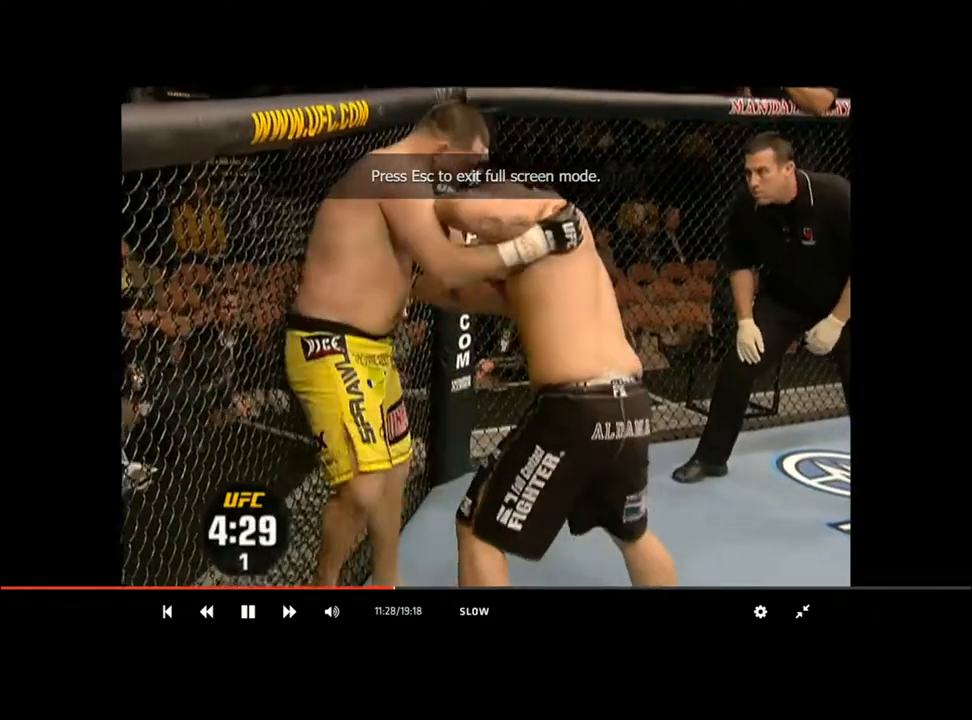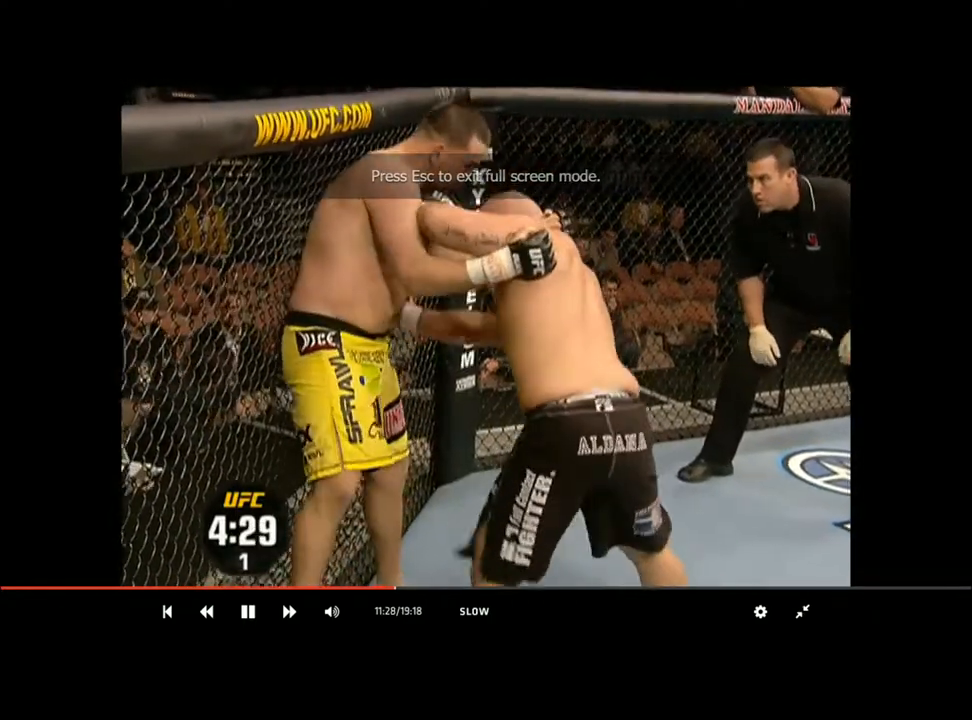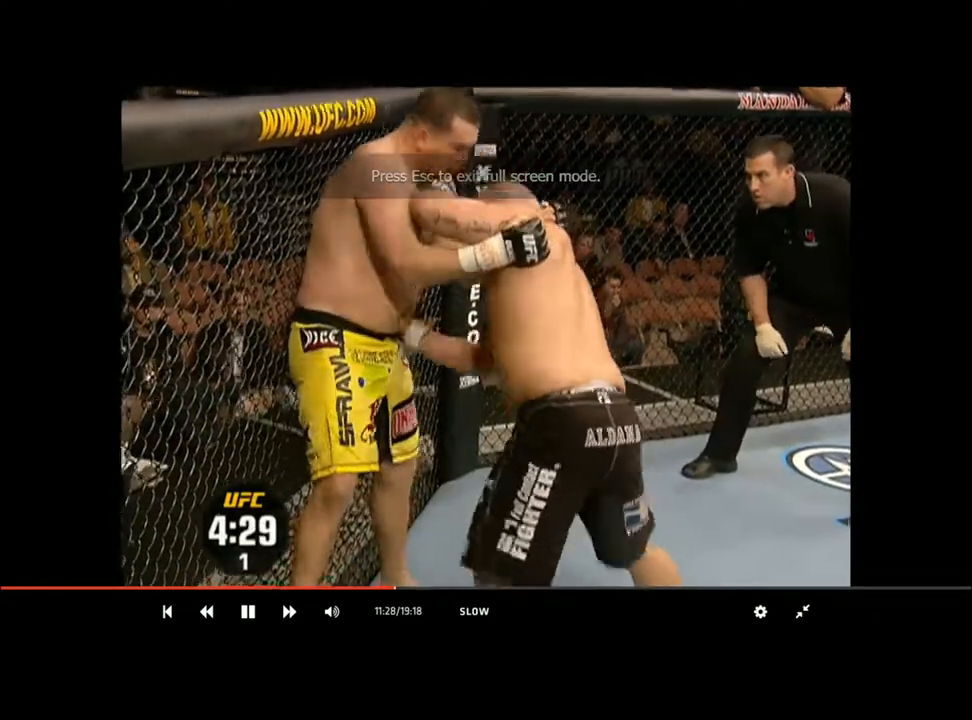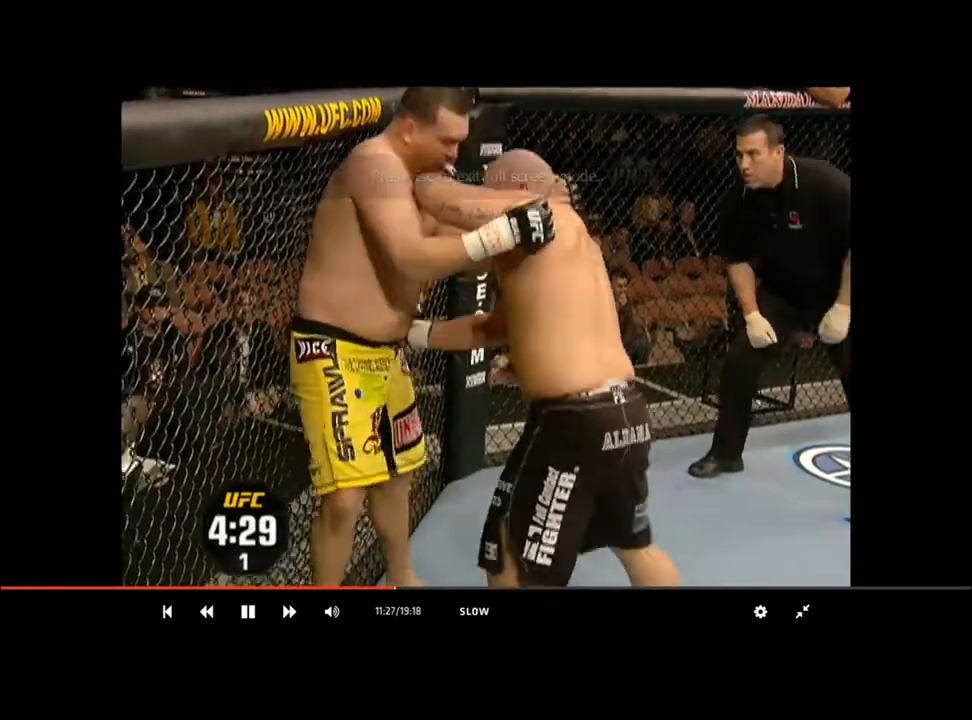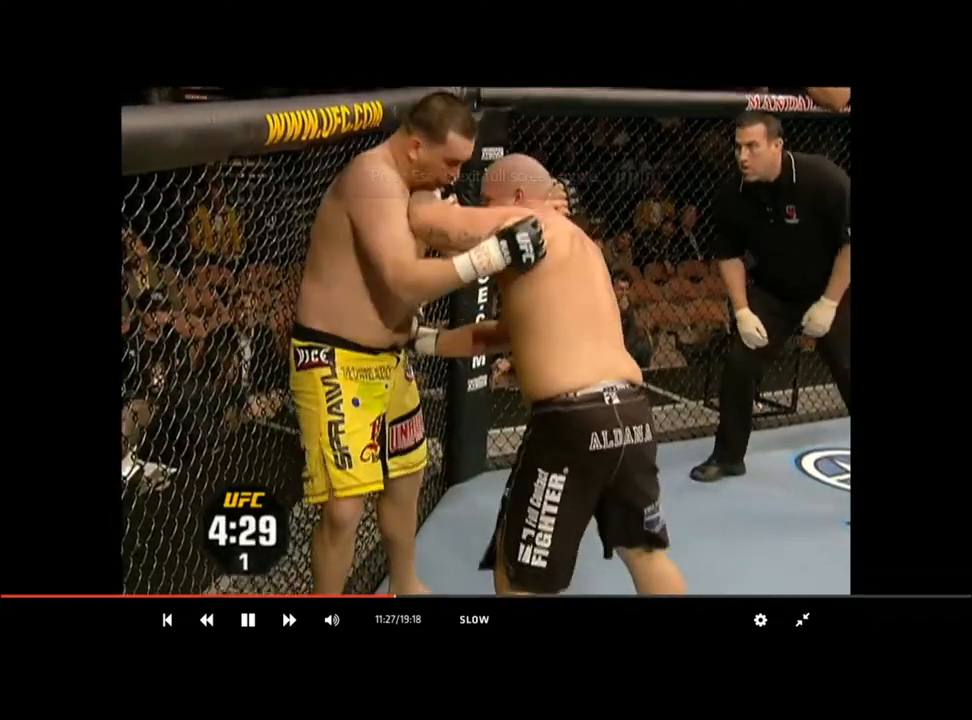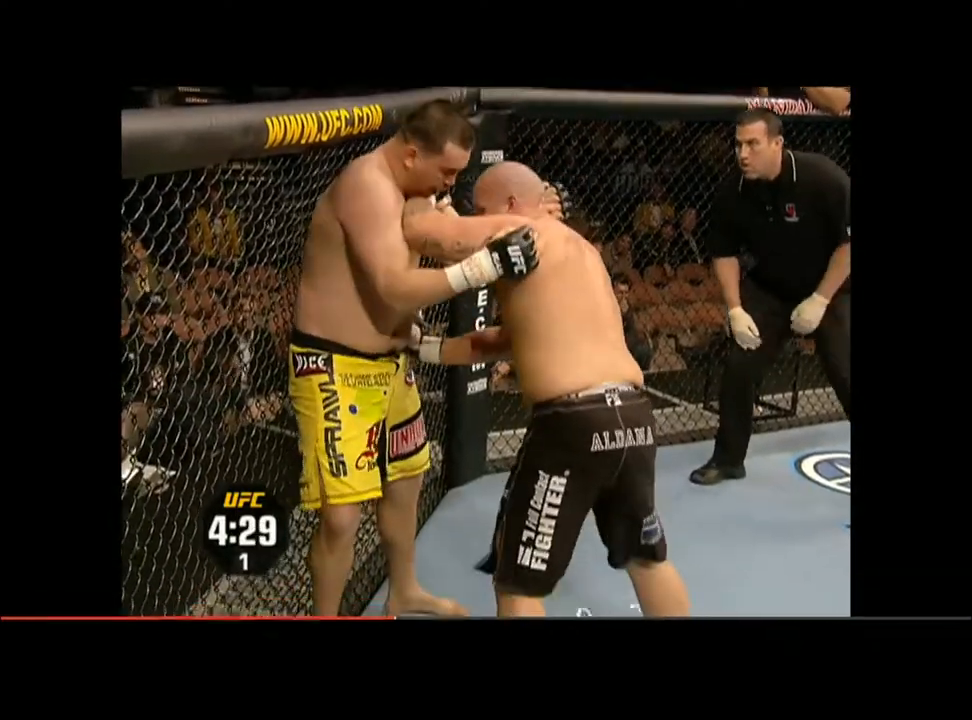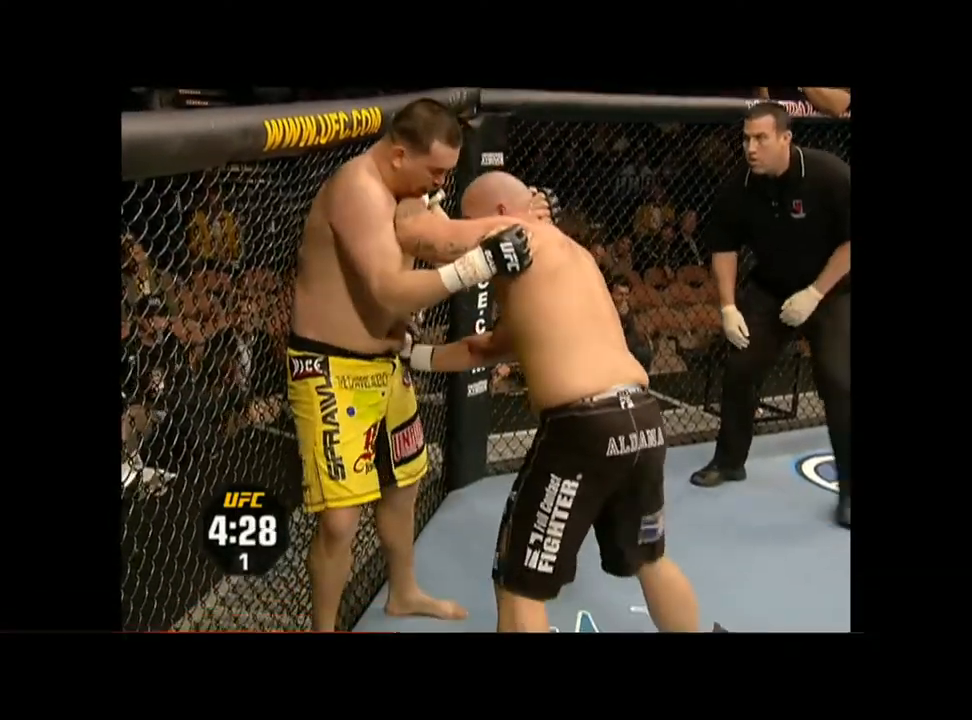
dt=0.2s
person 1, frame 1
left shoulder: (396, 175)
right shoulder: (397, 175)
right elbow: (446, 268)
right wrist: (534, 244)
left hip: (369, 348)
right hip: (332, 349)
left knee: (393, 473)
right knee: (362, 489)
left ankle: (386, 582)
right ankle: (322, 591)
person 1, frame 2
left shoulder: (402, 182)
right shoulder: (389, 173)
right elbow: (416, 274)
right wrist: (503, 265)
left hip: (368, 347)
right hip: (325, 344)
left knee: (390, 472)
right knee: (339, 486)
left ankle: (390, 582)
person 1, frame 3
left shoulder: (410, 175)
right shoulder: (378, 163)
right elbow: (406, 263)
right wrist: (496, 249)
left hip: (383, 347)
right hip: (333, 343)
left knee: (397, 469)
right knee: (337, 486)
left ankle: (396, 580)
person 1, frame 4
left shoulder: (409, 175)
right shoulder: (375, 165)
right elbow: (414, 261)
right wrist: (503, 234)
left hip: (385, 354)
right hip: (333, 354)
left knee: (397, 477)
right knee: (344, 501)
left ankle: (401, 580)
person 1, frame 5
left shoulder: (410, 185)
right shoulder: (373, 178)
right elbow: (405, 281)
right wrist: (493, 254)
left hip: (388, 359)
right hip: (334, 362)
left knee: (404, 479)
right knee: (344, 510)
left ankle: (404, 586)
person 1, frame 6
left shoulder: (403, 187)
right shoulder: (368, 185)
left elbow: (449, 235)
right elbow: (398, 289)
left wrist: (522, 222)
right wrist: (485, 265)
left hip: (388, 363)
right hip: (333, 368)
left knee: (405, 481)
right knee: (341, 516)
left ankle: (404, 591)
right ankle: (324, 618)
person 1, frame 7
left shoulder: (396, 189)
right shoulder: (359, 189)
left elbow: (438, 237)
right elbow: (393, 292)
left wrist: (510, 224)
right wrist: (479, 264)
left hip: (384, 363)
right hip: (330, 371)
left knee: (402, 484)
right knee: (340, 520)
left ankle: (404, 594)
right ankle: (323, 629)
person 2, frame 1
left shoulder: (552, 214)
left elbow: (465, 209)
right elbow: (462, 293)
left wrist: (442, 203)
left hip: (575, 411)
right hip: (631, 407)
left knee: (478, 534)
right knee: (632, 534)
person 2, frame 2
left shoulder: (548, 244)
right shoulder: (573, 275)
right elbow: (478, 329)
right wrist: (411, 315)
left hip: (563, 431)
right hip: (627, 424)
left knee: (494, 572)
right knee: (651, 546)
person 2, frame 3
right shoulder: (552, 268)
right elbow: (484, 358)
right wrist: (413, 333)
left hip: (559, 423)
right hip: (614, 418)
left knee: (496, 570)
right knee: (634, 550)
person 2, frame 4
left shoulder: (546, 220)
right shoulder: (572, 238)
left elbow: (435, 198)
right elbow: (492, 326)
left wrist: (424, 186)
right wrist: (418, 332)
left hip: (573, 422)
right hip: (627, 413)
left knee: (513, 572)
right knee: (633, 544)
person 2, frame 5
right shoulder: (577, 243)
right elbow: (501, 332)
right wrist: (426, 339)
left hip: (571, 424)
right hip: (631, 414)
left knee: (517, 576)
right knee: (644, 549)
person 2, frame 6
left shoulder: (526, 235)
right shoulder: (578, 248)
right elbow: (505, 340)
right wrist: (429, 346)
left hip: (573, 426)
right hip: (633, 417)
left knee: (517, 583)
right knee: (648, 558)
person 2, frame 7
right shoulder: (570, 254)
right elbow: (498, 345)
right wrist: (421, 354)
left hip: (582, 431)
right hip: (639, 419)
left knee: (518, 586)
right knee: (650, 560)
person 3, frame 1
left shoulder: (837, 197)
right shoulder: (746, 208)
right elbow: (741, 266)
left wrist: (836, 321)
right wrist: (745, 321)
left hip: (841, 303)
right hip: (782, 298)
right knee: (736, 368)
right ankle: (711, 457)
person 3, frame 2
left shoulder: (838, 201)
right shoulder: (749, 214)
right elbow: (748, 273)
left wrist: (851, 333)
right wrist: (757, 328)
left hip: (843, 303)
right hip: (788, 299)
right knee: (741, 365)
right ankle: (716, 457)
person 3, frame 3
left shoulder: (837, 198)
right shoulder: (751, 212)
right elbow: (751, 272)
left wrist: (851, 327)
right wrist: (763, 325)
left hip: (843, 300)
right hip: (790, 297)
right knee: (743, 362)
right ankle: (721, 453)
person 3, frame 4
left shoulder: (826, 183)
right shoulder: (739, 199)
left elbow: (851, 247)
right elbow: (738, 259)
left wrist: (841, 308)
right wrist: (752, 314)
left hip: (837, 293)
right hip: (778, 293)
left knee: (850, 371)
right knee: (739, 362)
right ankle: (726, 452)
person 3, frame 5
left shoulder: (823, 178)
right shoulder: (734, 195)
left elbow: (850, 242)
right elbow: (729, 256)
left wrist: (828, 303)
right wrist: (742, 311)
left hip: (833, 293)
right hip: (772, 292)
left knee: (848, 374)
right knee: (739, 365)
right ankle: (728, 456)
person 3, frame 6
left shoulder: (823, 176)
right shoulder: (733, 193)
left elbow: (849, 242)
right elbow: (724, 253)
left wrist: (820, 299)
right wrist: (735, 310)
left hip: (832, 291)
right hip: (770, 292)
left knee: (845, 374)
right knee: (739, 367)
right ankle: (728, 459)
person 3, frame 7
left shoulder: (830, 176)
right shoulder: (738, 188)
left elbow: (850, 240)
right elbow: (723, 248)
left wrist: (815, 294)
right wrist: (728, 306)
left hip: (831, 293)
right hip: (769, 293)
left knee: (835, 379)
right knee: (739, 372)
left ankle: (849, 484)
right ankle: (729, 461)
